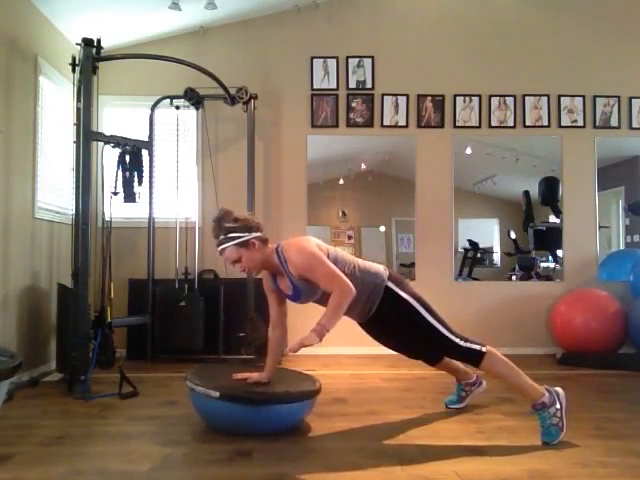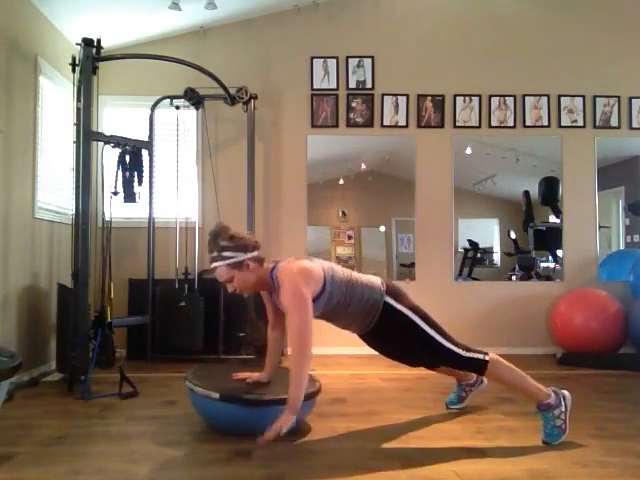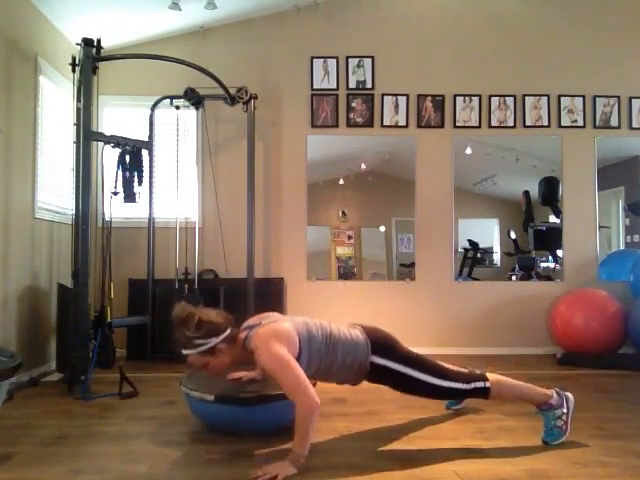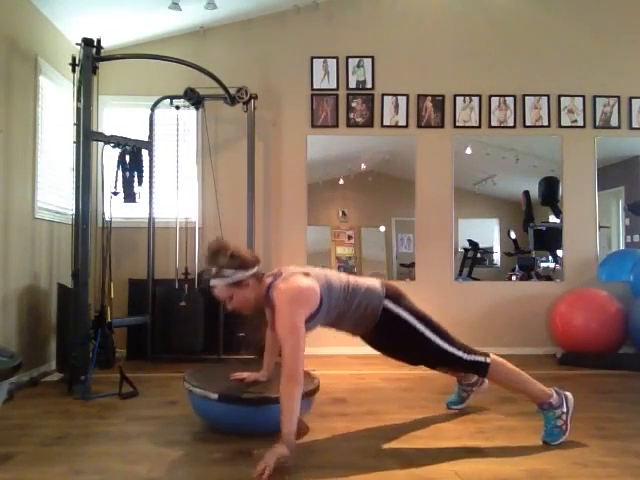
dt=0.5s
person 1, frame 1
left shoulder: (297, 253)
right shoulder: (270, 277)
left elbow: (345, 290)
right elbow: (277, 326)
left wrist: (317, 333)
right wrist: (266, 373)
left hip: (386, 294)
right hip: (368, 313)
left knee: (456, 345)
right knee: (425, 353)
left ankle: (545, 399)
right ankle: (469, 382)
person 1, frame 2
left shoulder: (290, 281)
right shoulder: (266, 283)
left elbow: (302, 349)
right elbow: (277, 328)
left wrist: (290, 413)
right wrist: (265, 373)
left hip: (385, 307)
right hip: (367, 323)
left knee: (459, 355)
right knee: (424, 359)
left ankle: (550, 400)
right ankle: (467, 383)
person 1, frame 3
left shoulder: (265, 348)
right shoulder: (250, 328)
left elbow: (310, 405)
right wrist: (257, 372)
left hip: (371, 356)
right hip: (358, 343)
left knee: (462, 388)
right knee: (431, 376)
left ankle: (553, 400)
right ankle: (461, 378)
person 1, frame 4
left shoulder: (286, 297)
right shoulder: (269, 285)
left elbow: (293, 376)
right elbow: (274, 330)
left wrist: (285, 444)
right wrist: (263, 371)
left hip: (385, 310)
right hip: (370, 319)
left knee: (463, 356)
right knee: (425, 359)
left ankle: (552, 401)
right ankle: (467, 383)
